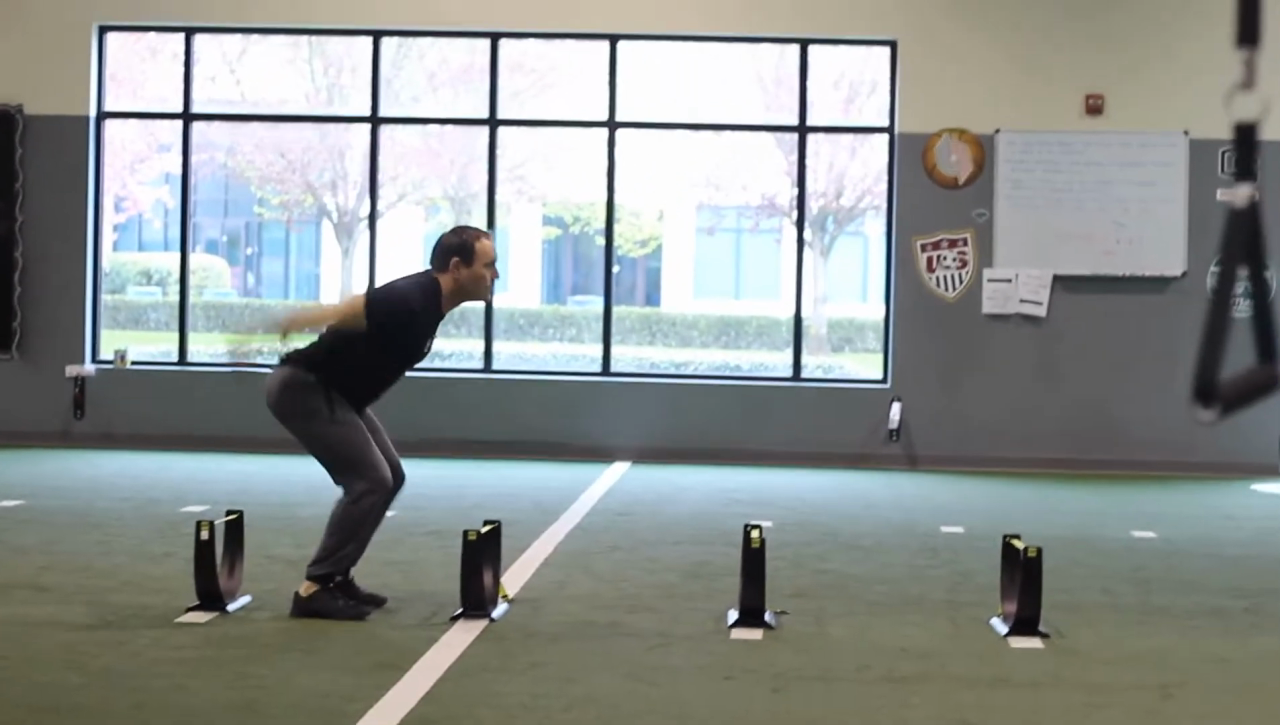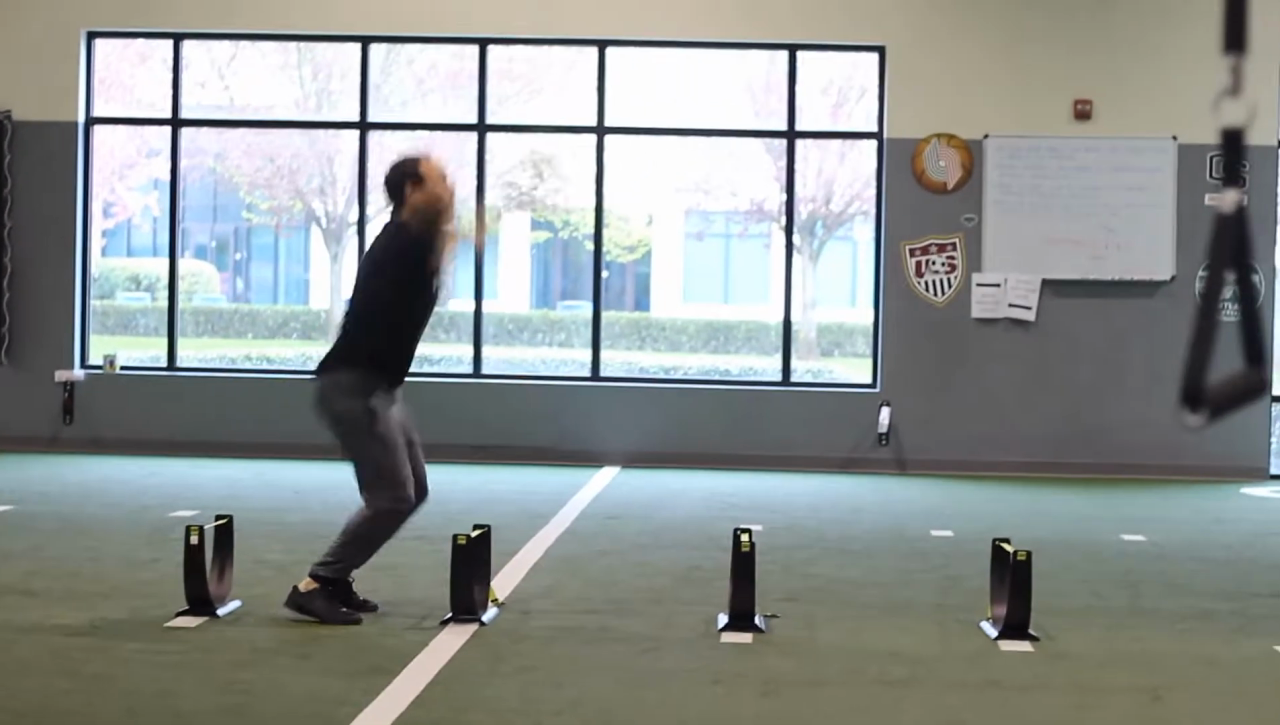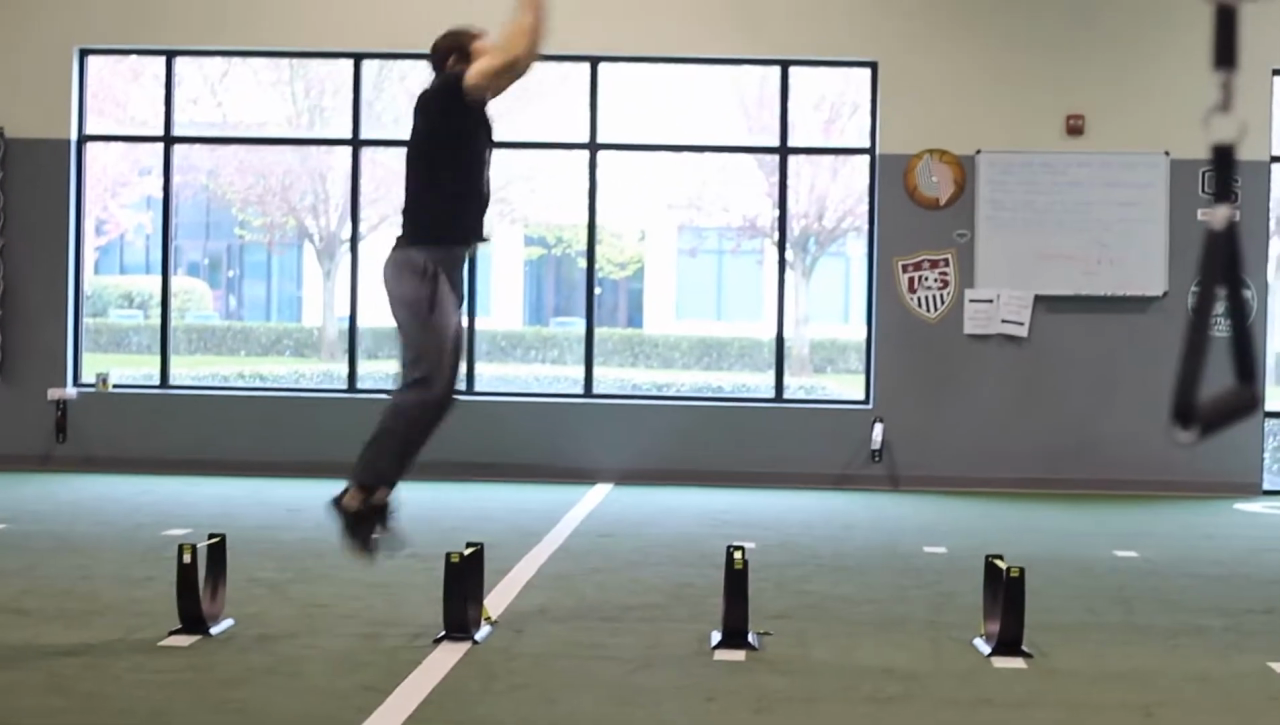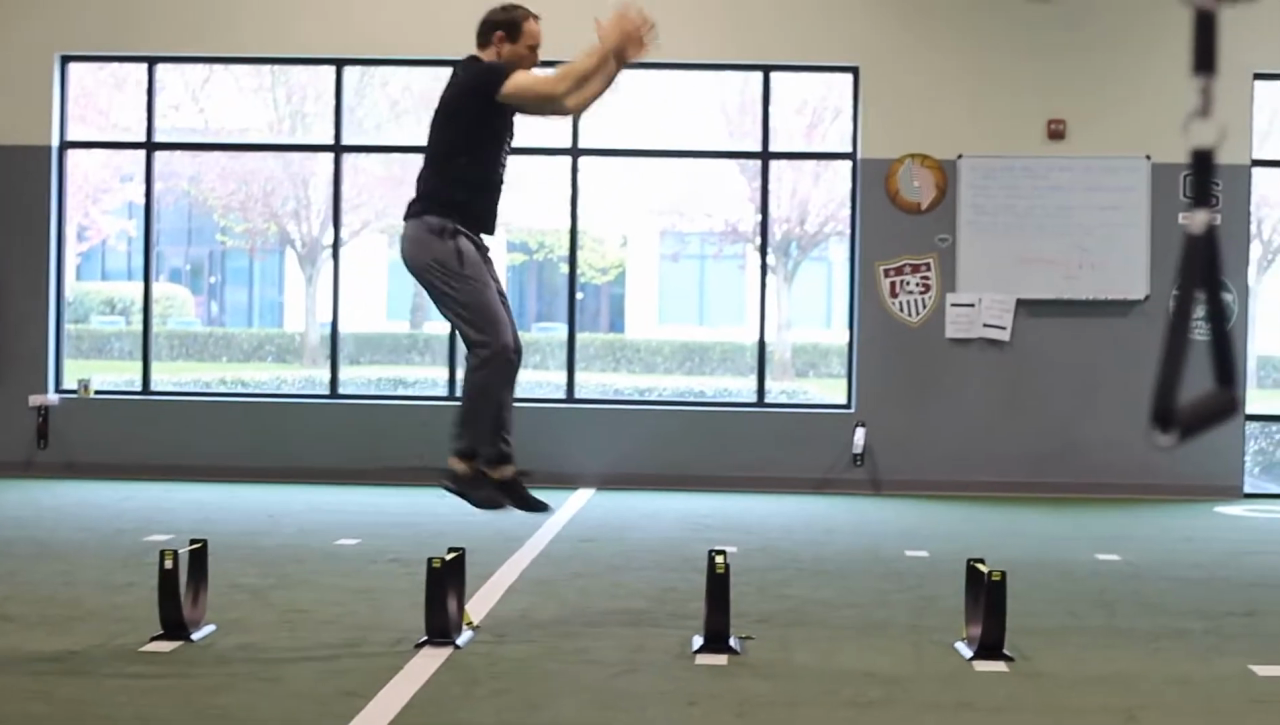
dt=0.2s
person 1, frame 1
left shoulder: (428, 304)
right shoulder: (411, 303)
left elbow: (349, 313)
right elbow: (335, 313)
right wrist: (280, 331)
left hip: (328, 389)
right hip: (301, 389)
left knee: (389, 479)
right knee: (372, 482)
left ankle: (336, 580)
right ankle: (315, 587)
person 1, frame 2
left shoulder: (414, 243)
right shoulder: (404, 242)
left hip: (378, 392)
right hip: (356, 392)
left knee: (412, 492)
right knee: (392, 498)
left ankle: (330, 581)
right ankle: (314, 588)
person 1, frame 3
left shoulder: (452, 106)
right shoulder: (444, 97)
left elbow: (515, 58)
right elbow: (515, 54)
left hip: (440, 268)
right hip: (420, 268)
left knee: (437, 390)
right knee: (427, 386)
left ankle: (371, 491)
right ankle: (360, 494)
person 1, frame 4
left shoulder: (492, 89)
right shoulder: (477, 76)
left elbow: (570, 102)
right elbow: (558, 89)
left wrist: (614, 56)
right wrist: (609, 45)
left hip: (459, 238)
right hip: (436, 235)
left knee: (500, 351)
right knee: (496, 346)
left ankle: (496, 465)
right ankle: (470, 465)
